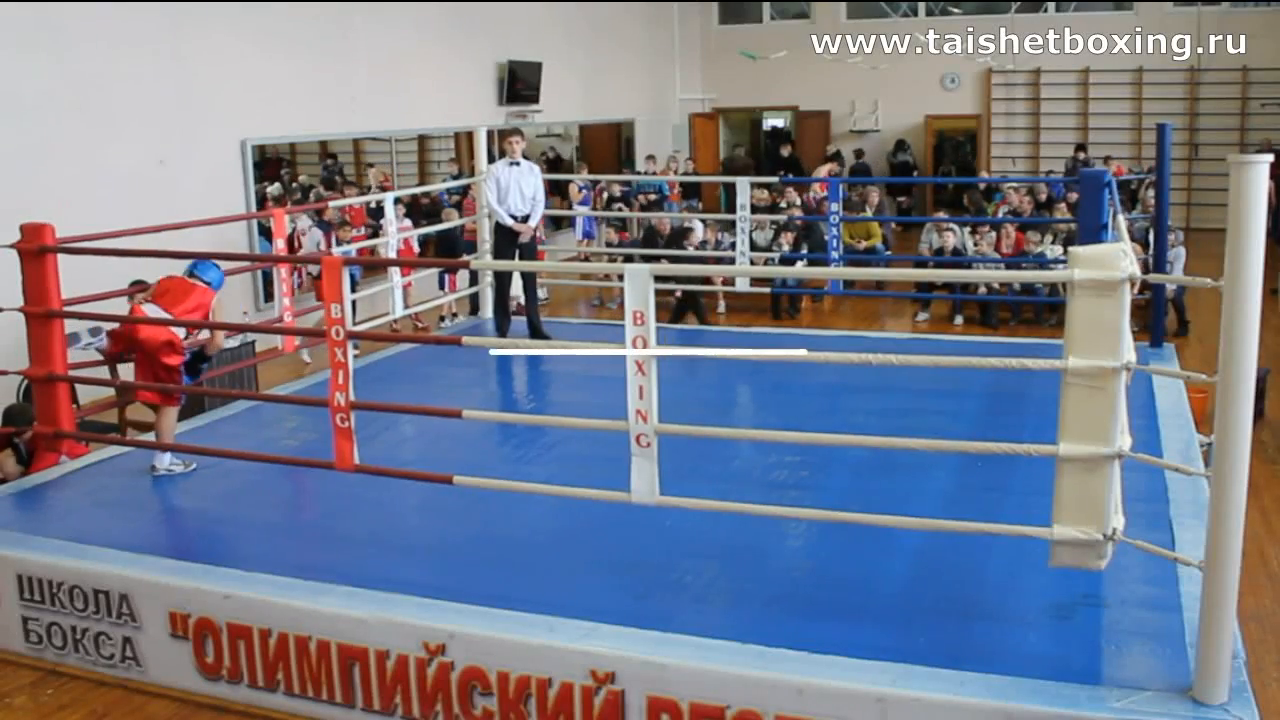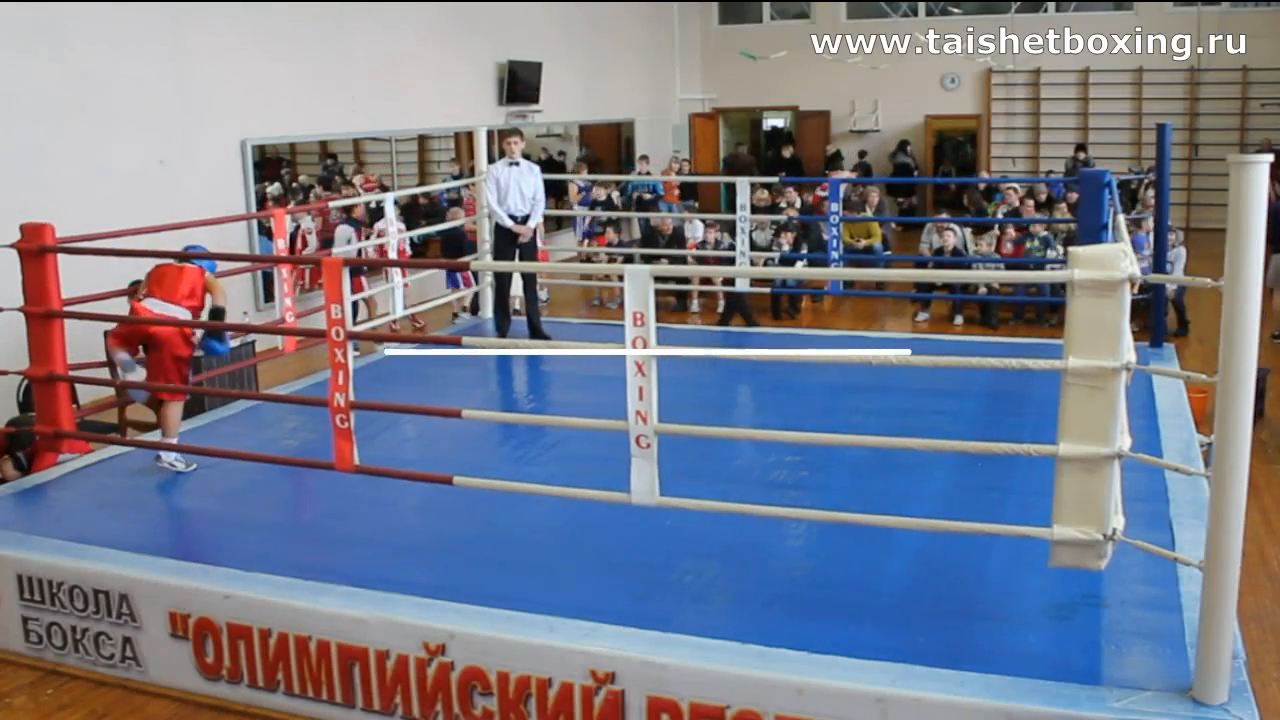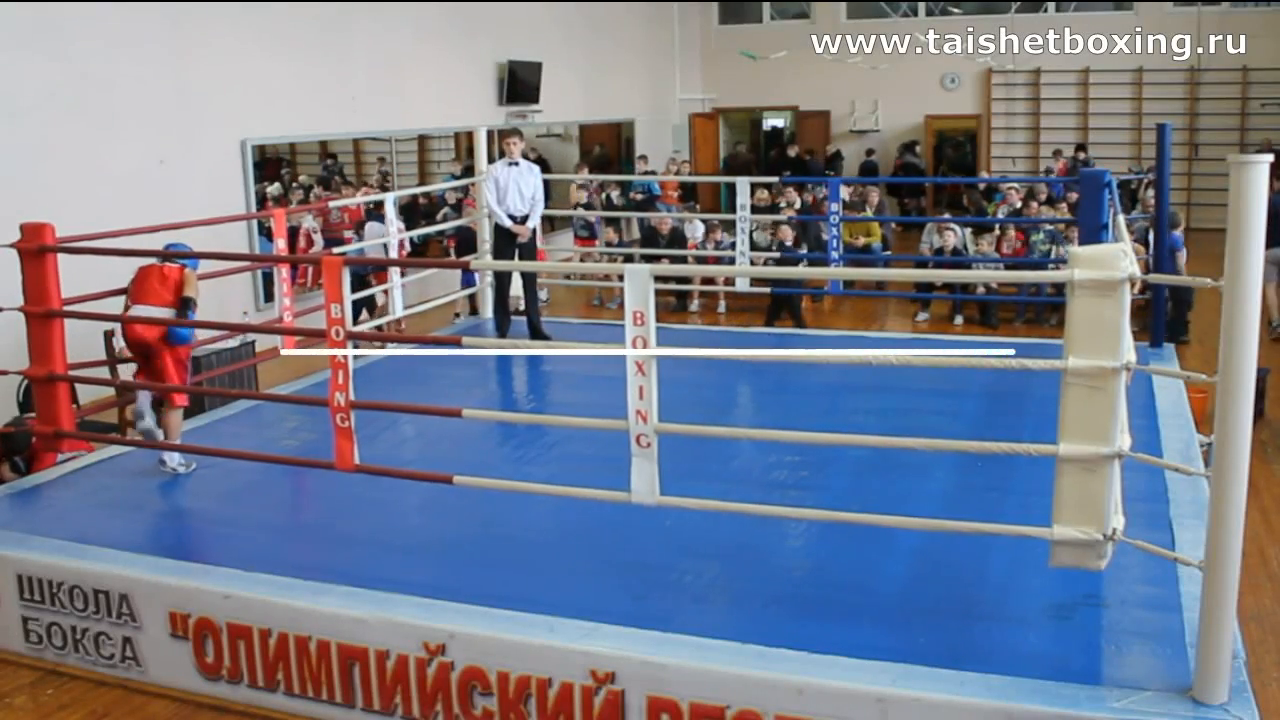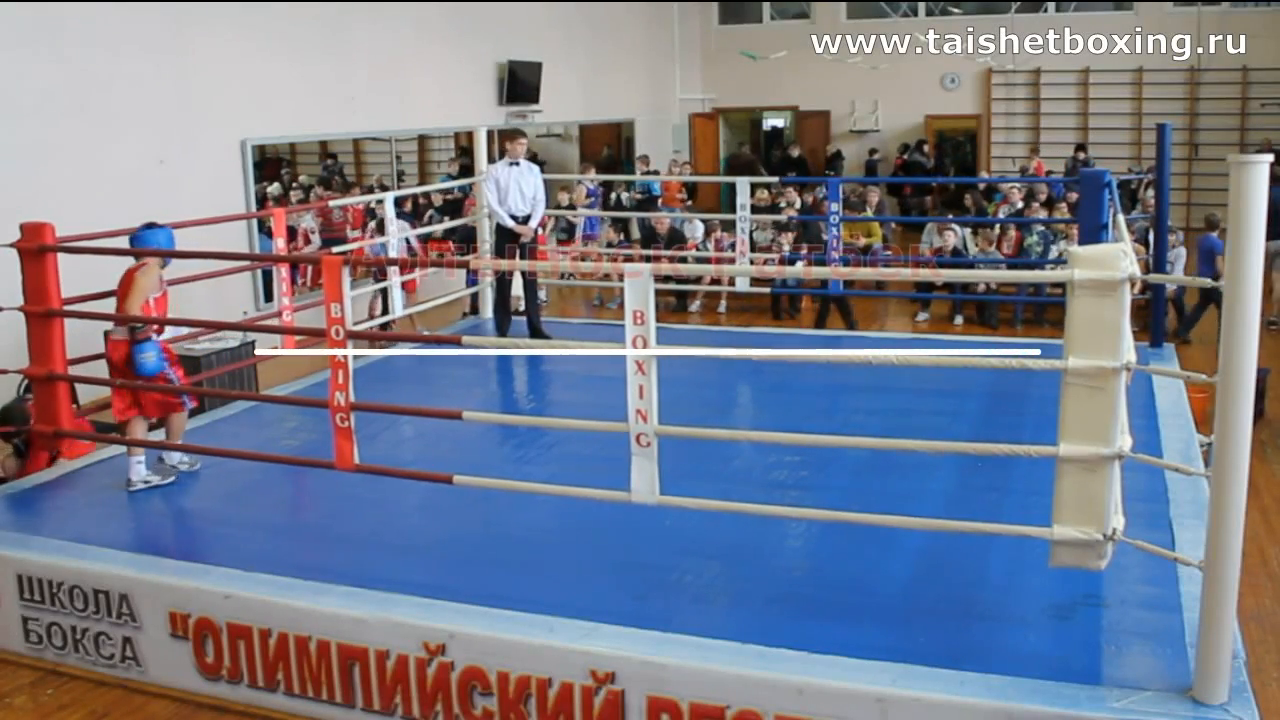
dt=0.4s
person 1, frame 1
left shoulder: (167, 280)
right shoulder: (211, 297)
left elbow: (138, 301)
right elbow: (217, 340)
right wrist: (199, 361)
left hip: (140, 319)
right hip: (165, 337)
left knee: (114, 347)
right knee: (170, 401)
right ankle: (163, 461)
person 1, frame 2
left shoulder: (158, 269)
right shoulder: (205, 276)
left elbow: (141, 296)
right elbow: (218, 294)
left wrist: (145, 342)
right wrist: (216, 323)
left hip: (144, 315)
right hip: (174, 326)
left knee: (118, 339)
right knee: (174, 393)
left ankle: (127, 363)
right ankle: (168, 453)
person 1, frame 3
left shoulder: (142, 272)
right shoulder: (185, 271)
left elbow: (129, 304)
right elbow: (190, 287)
left wrist: (130, 347)
right wrist: (186, 311)
left hip: (134, 324)
right hip: (165, 327)
left knee: (147, 372)
right knee: (174, 395)
left ankle: (143, 409)
right ankle: (171, 458)
person 1, frame 4
left shoulder: (131, 273)
right shoulder: (150, 272)
right elbow: (132, 306)
right wrist: (140, 338)
left hip: (119, 347)
right hip: (142, 346)
left knee: (137, 410)
right knee: (178, 398)
left ankle: (137, 473)
right ankle: (172, 457)
person 2, frame 1
left shoulder: (533, 170)
right shoulder: (495, 170)
left elbow: (539, 201)
right elbow: (492, 203)
left wrist: (530, 226)
right wrist: (512, 224)
left hip: (528, 225)
right hip: (504, 226)
left knee: (530, 278)
right knee: (502, 279)
left ankle: (535, 328)
right ankle: (502, 330)
person 2, frame 2
left shoulder: (533, 169)
right shoulder: (495, 170)
left elbow: (539, 201)
right elbow: (492, 203)
left wrist: (530, 226)
right wrist: (512, 225)
left hip: (528, 225)
right hip: (504, 226)
left knee: (530, 278)
right knee: (502, 279)
left ankle: (535, 328)
right ankle: (502, 330)
person 2, frame 3
left shoulder: (533, 169)
right shoulder: (494, 171)
left elbow: (539, 201)
right elbow: (491, 203)
left wrist: (528, 226)
right wrist: (511, 226)
left hip: (527, 225)
right hip: (504, 226)
left knee: (530, 277)
right knee: (502, 279)
left ankle: (535, 328)
right ankle: (502, 330)
person 2, frame 4
left shoulder: (533, 169)
right shoulder: (495, 171)
left elbow: (540, 201)
right elbow: (493, 204)
left wrist: (531, 226)
right wrist: (514, 226)
left hip: (529, 224)
right hip: (506, 226)
left knee: (531, 277)
right knee: (503, 278)
left ankle: (535, 328)
right ankle: (502, 330)
